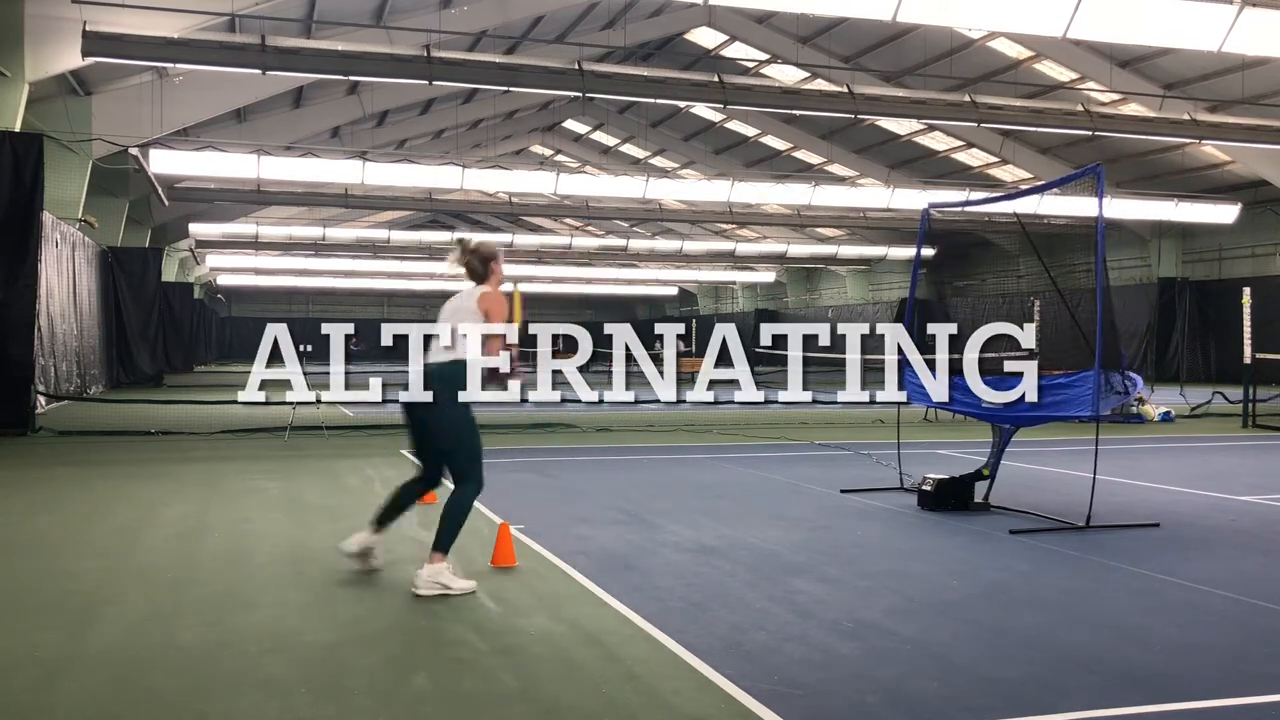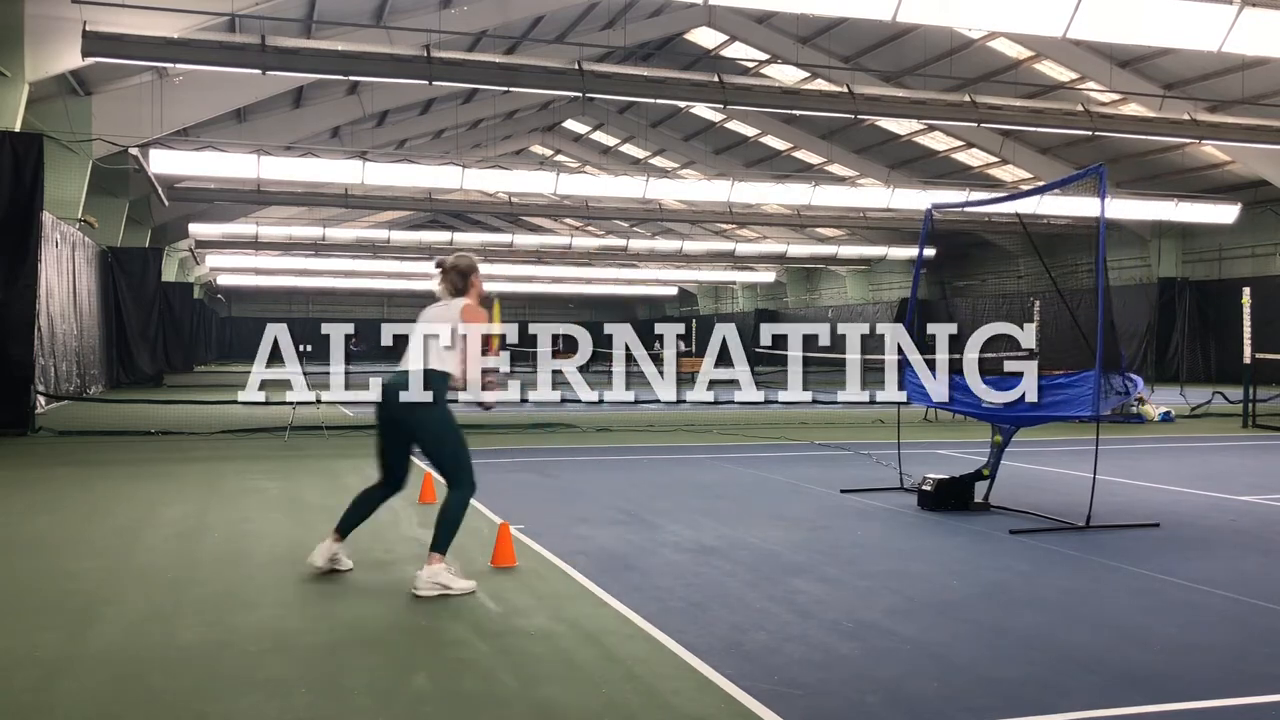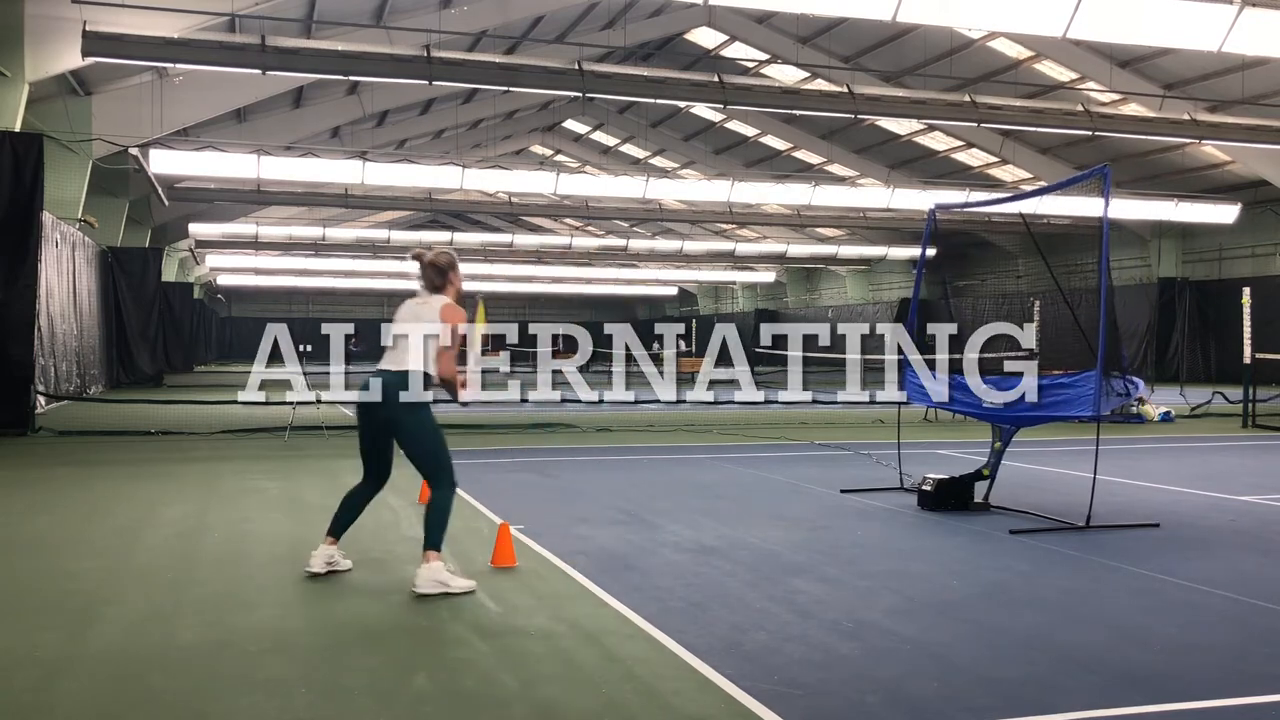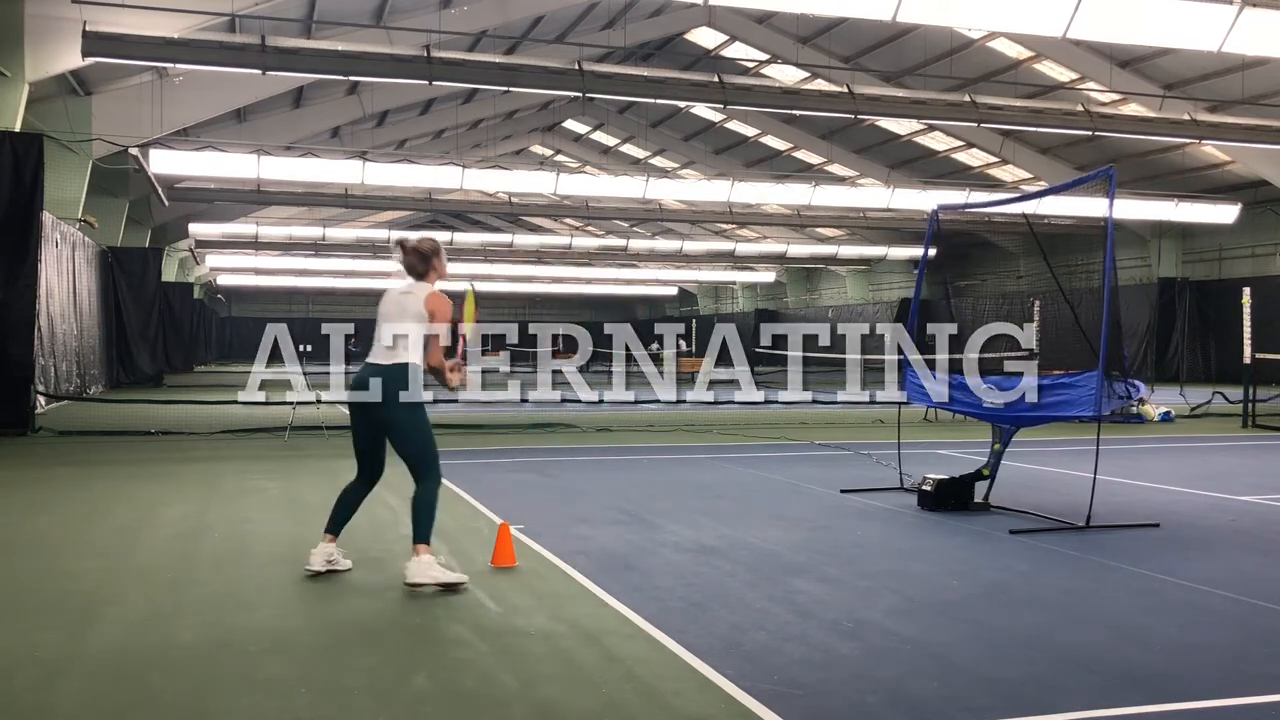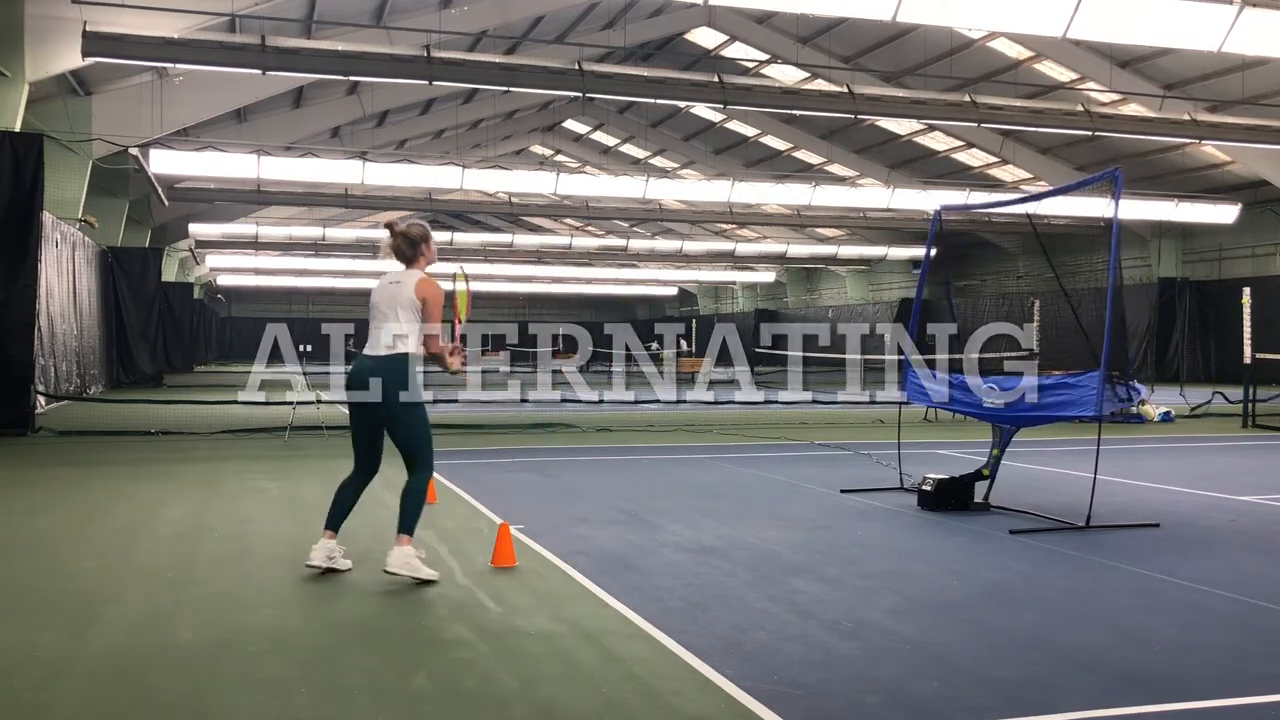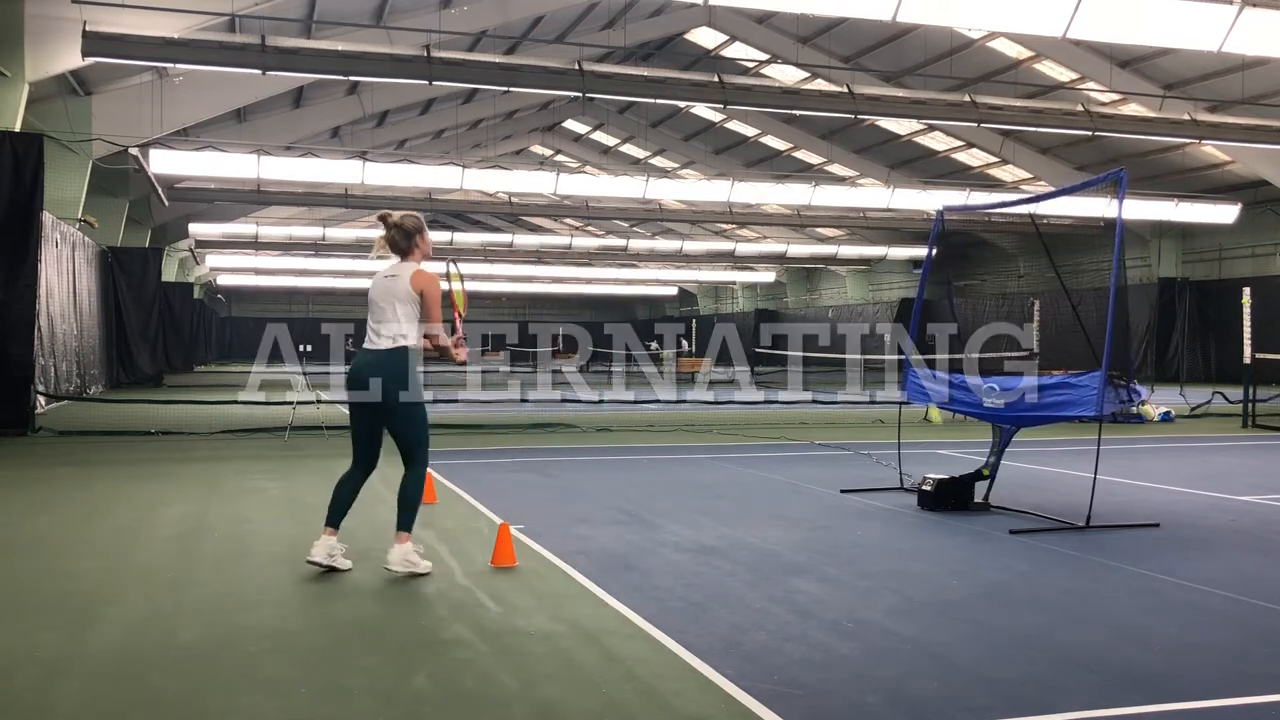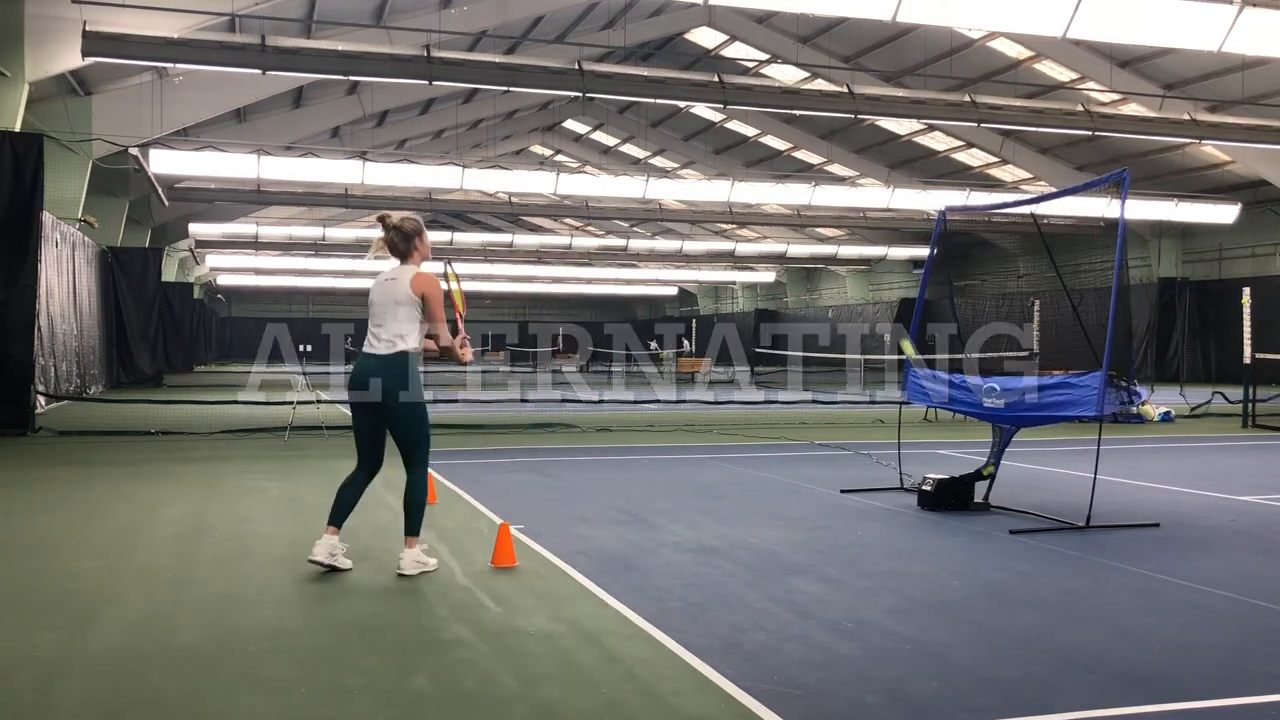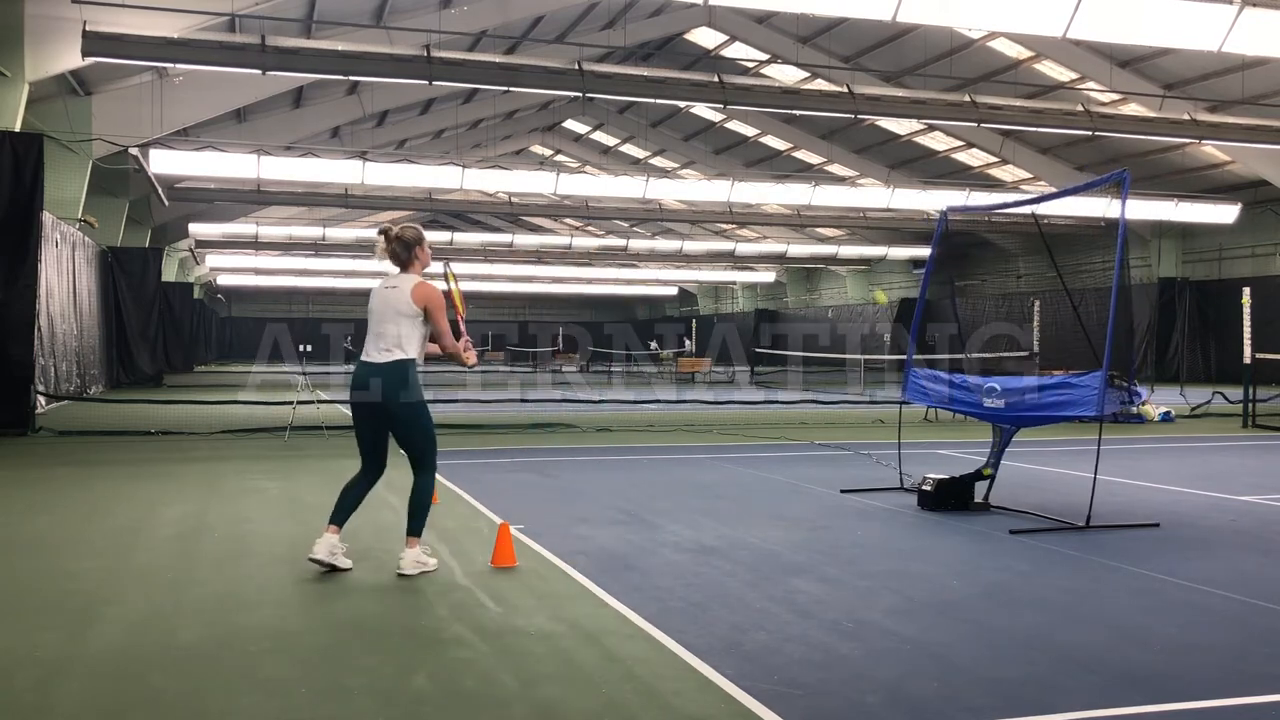
dt=0.1s
person 1, frame 1
left shoulder: (454, 301)
right shoulder: (494, 298)
right elbow: (492, 357)
left hip: (420, 386)
right hip: (444, 389)
left knee: (431, 475)
right knee: (469, 482)
left ankle: (367, 537)
right ankle: (434, 569)
person 1, frame 2
left shoulder: (431, 310)
right shoulder: (475, 312)
right elbow: (467, 371)
left wrist: (470, 384)
right wrist: (481, 391)
left hip: (393, 392)
right hip: (425, 398)
left knee: (391, 480)
right knee: (462, 484)
left ankle: (331, 548)
right ankle: (433, 569)
person 1, frame 3
left shoulder: (407, 307)
right shoulder: (453, 313)
right elbow: (445, 372)
left wrist: (448, 379)
right wrist: (457, 389)
left hip: (374, 391)
right hip: (404, 397)
left knee: (373, 478)
right knee: (443, 482)
left ankle: (326, 551)
right ankle: (432, 567)
person 1, frame 4
left shoulder: (390, 296)
right shoulder: (437, 301)
right elbow: (433, 360)
left wrist: (442, 367)
right wrist: (447, 378)
left hip: (365, 384)
right hip: (396, 390)
left knee: (367, 474)
right knee: (429, 475)
left ankle: (325, 550)
right ankle: (421, 560)
person 1, frame 5
left shoulder: (383, 284)
right shoulder: (428, 286)
right elbow: (432, 346)
left wrist: (442, 354)
right wrist: (448, 362)
left hip: (362, 373)
right hip: (395, 379)
left knee: (364, 468)
right knee: (421, 468)
left ankle: (325, 546)
right ankle: (402, 552)
person 1, frame 6
left shoulder: (379, 279)
right shoulder: (425, 279)
right elbow: (436, 340)
left wrist: (445, 346)
right wrist: (453, 353)
left hip: (362, 369)
right hip: (395, 374)
left knee: (362, 463)
right knee: (416, 463)
left ankle: (326, 543)
right ankle: (402, 548)
person 1, frame 7
left shoulder: (379, 283)
right shoulder: (425, 281)
right elbow: (443, 341)
left wrist: (449, 347)
right wrist: (460, 354)
left hip: (363, 373)
right hip: (397, 376)
left knee: (366, 466)
right knee: (417, 466)
left ankle: (328, 542)
right ankle: (412, 552)
person 1, frame 8
left shoulder: (379, 290)
right shoulder: (427, 291)
right elbow: (448, 347)
left wrist: (454, 350)
right wrist: (464, 357)
left hip: (365, 379)
right hip: (398, 383)
left knee: (371, 468)
right knee: (425, 469)
left ankle: (328, 541)
right ankle: (413, 553)
